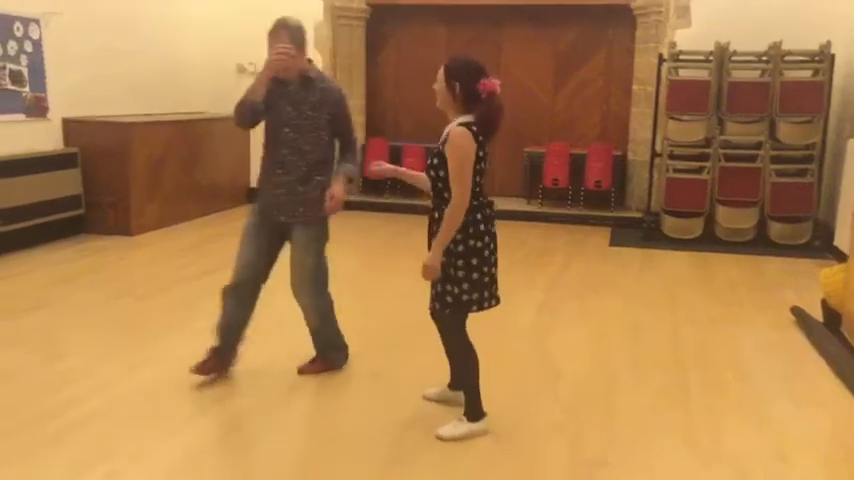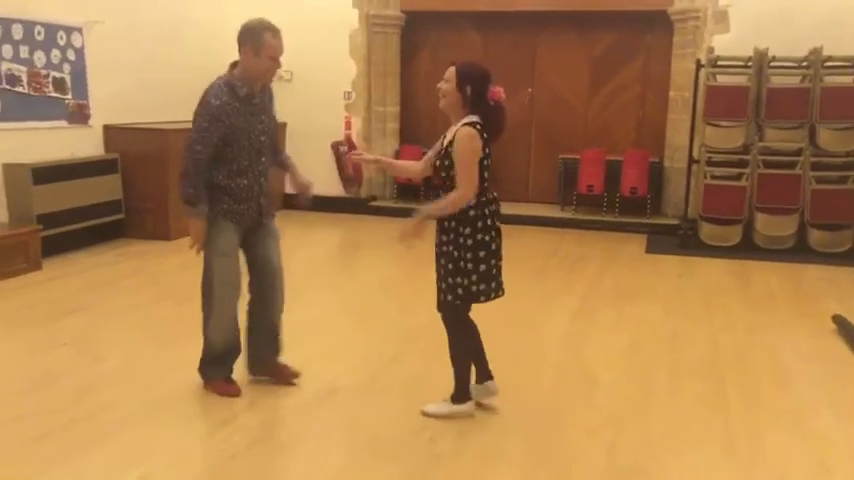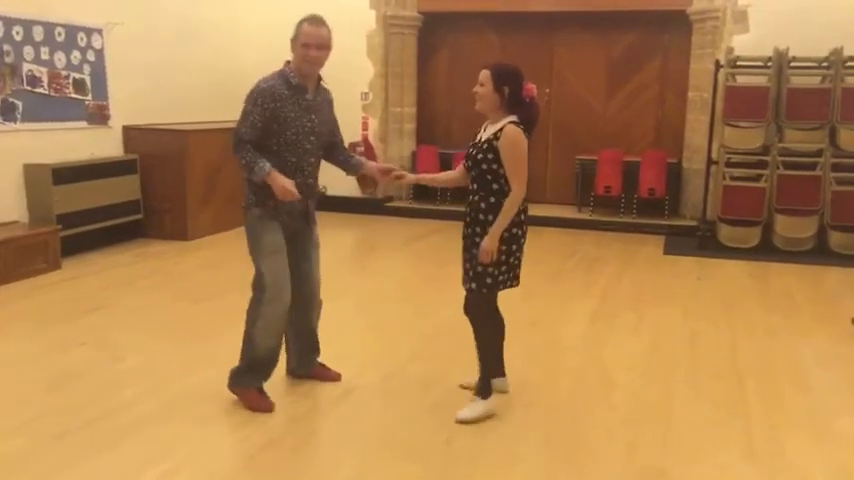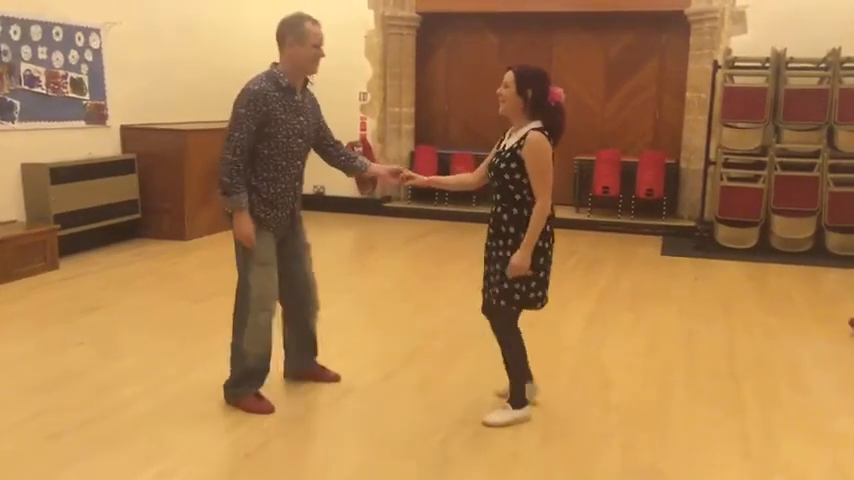
dt=1s
person 1, frame 1
left shoulder: (327, 91)
right shoulder: (266, 84)
left elbow: (349, 144)
right elbow: (244, 119)
left wrist: (340, 181)
right wrist: (267, 72)
left hip: (309, 205)
right hip: (269, 201)
left knee: (307, 284)
right knee: (243, 278)
left ankle: (331, 352)
right ankle: (223, 351)
person 1, frame 2
left shoulder: (264, 92)
right shoulder: (217, 100)
right elbow: (195, 162)
left wrist: (291, 171)
right wrist: (198, 215)
left hip: (260, 206)
right hip: (223, 210)
left knee: (270, 284)
right knee: (223, 292)
left ankle: (263, 358)
right ankle: (215, 369)
person 1, frame 3
left shoulder: (323, 97)
right shoulder: (268, 91)
left elbow: (332, 147)
right elbow: (241, 145)
left wrist: (367, 166)
right wrist: (270, 176)
left hip: (303, 210)
right hip: (267, 209)
left knee: (307, 291)
right knee: (273, 293)
left ankle: (303, 360)
right ankle: (247, 379)
person 1, frame 4
left shoulder: (308, 99)
right shoulder: (258, 93)
left elbow: (329, 148)
right elbow: (233, 156)
left wrist: (374, 169)
right wrist: (239, 214)
left hip: (289, 215)
right hip: (258, 216)
left knee: (303, 291)
right knee: (257, 299)
left ankle: (301, 362)
right ankle: (242, 385)
person 2, frame 1
left shoulder: (460, 134)
right shoulder: (459, 129)
left elbow: (460, 200)
right elbow: (441, 183)
left wrist: (436, 252)
right wrist: (396, 172)
left hip: (464, 240)
right hip: (459, 238)
left knee: (451, 324)
right knee: (444, 314)
left ankle: (475, 415)
right ankle: (458, 385)
person 2, frame 2
left shoulder: (467, 134)
right shoulder: (456, 131)
left elbow: (465, 194)
right elbow: (421, 169)
left wrist: (422, 216)
right wrist: (378, 160)
left hip: (468, 233)
right hip: (462, 231)
left knee: (454, 313)
right knee: (456, 310)
left ankle: (462, 398)
right ankle: (483, 380)
person 2, frame 3
left shoulder: (512, 133)
right shoulder: (487, 128)
left elbow: (517, 191)
right elbow: (464, 175)
left wrist: (495, 235)
right wrist: (417, 179)
left hip: (499, 229)
right hip: (478, 225)
left knee: (477, 305)
right knee: (483, 303)
left ankle: (485, 395)
right ankle: (495, 373)
person 2, frame 4
left shoulder: (535, 140)
right shoulder: (510, 136)
left elbow: (543, 201)
right elbow: (477, 178)
left wrist: (526, 251)
right wrist: (428, 181)
left hip: (523, 240)
right hip: (503, 236)
left knee: (503, 318)
right knee: (495, 311)
left ankle: (519, 403)
right ankle: (523, 381)
